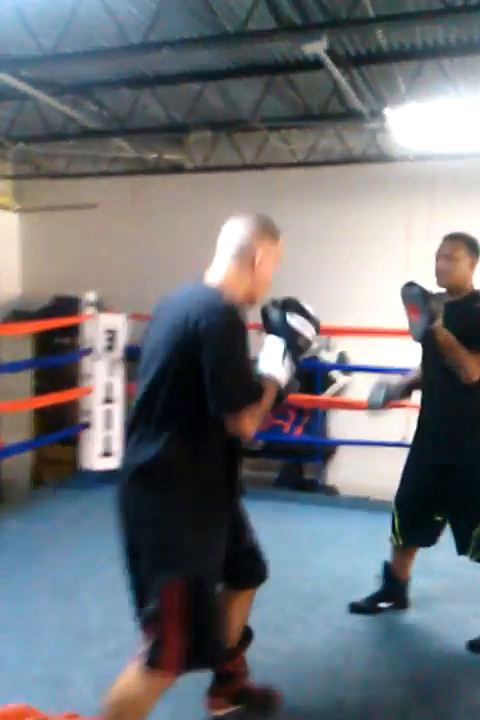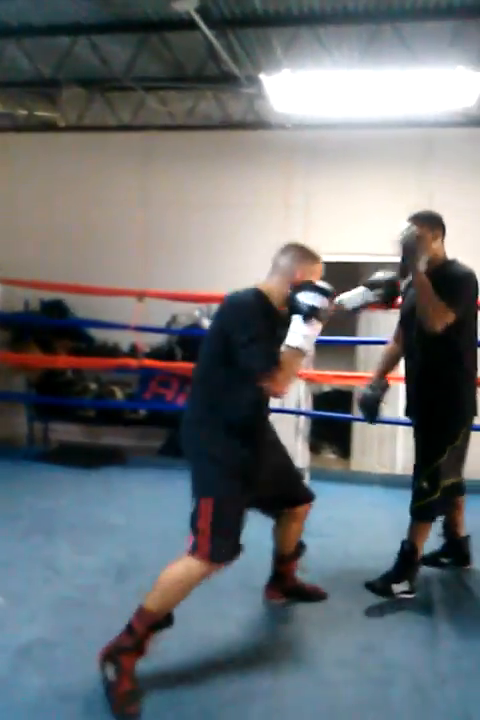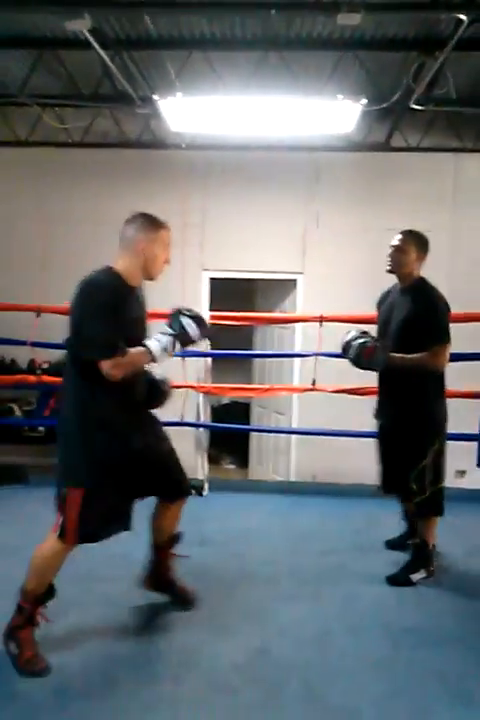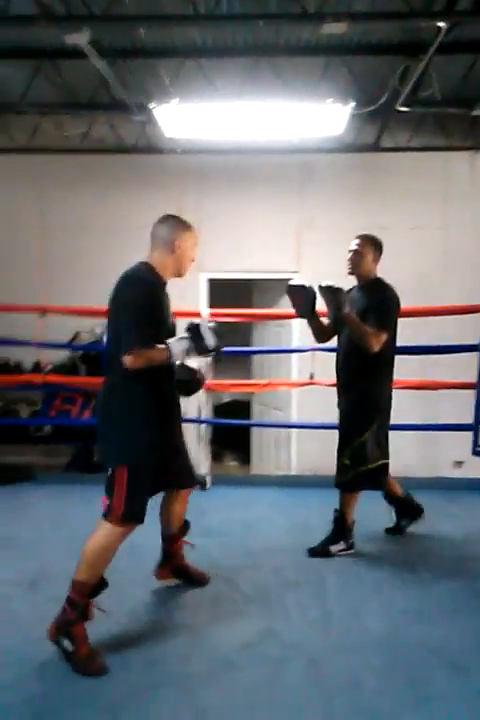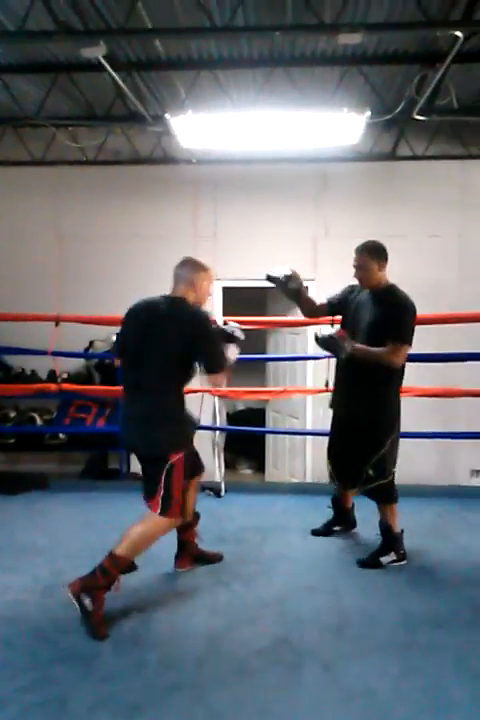
dt=1s
person 1, frame 1
left shoulder: (183, 301)
right shoulder: (218, 316)
right elbow: (244, 420)
left wrist: (262, 367)
right wrist: (277, 360)
left hip: (197, 483)
right hip: (169, 492)
left knee: (243, 572)
right knee: (169, 652)
person 1, frame 2
left shoulder: (269, 309)
right shoulder: (247, 310)
right elbow: (276, 383)
right wrist: (305, 326)
left hip: (252, 434)
right hip: (218, 441)
left knee: (295, 501)
right knee: (209, 555)
left ankle: (282, 581)
right ankle: (120, 653)
person 1, frame 3
left shoulder: (134, 291)
right shoulder: (97, 290)
right elbow: (111, 365)
left wrist: (148, 379)
right wrist: (167, 339)
left hip: (133, 416)
right hip: (93, 424)
left knee: (174, 491)
right knee: (70, 531)
left ankle: (159, 572)
person 1, frame 4
left shoulder: (152, 284)
right shoulder: (138, 284)
right elbow: (131, 356)
left wrist: (181, 351)
right wrist: (184, 346)
left hip: (157, 413)
right hip: (131, 417)
left knee: (179, 483)
right knee: (121, 518)
left ankle: (172, 562)
right ankle: (68, 623)
person 1, frame 5
left shoulder: (141, 309)
right shoulder: (193, 317)
left elbow: (121, 359)
right elbow: (217, 375)
right wrist: (226, 345)
left hip: (144, 414)
right hip: (160, 422)
left knee: (190, 475)
right knee: (167, 513)
left ankle: (188, 549)
right ankle: (93, 585)
person 2, frame 1
right shoulder: (439, 309)
left wrist: (438, 329)
right wrist: (398, 389)
right hip: (433, 437)
right knee: (409, 511)
right ankle: (394, 591)
person 2, frame 2
right shoulder: (415, 285)
left elbow: (435, 322)
right elbow: (401, 338)
left wrist: (418, 271)
right wrist: (378, 380)
right hip: (425, 395)
left knee: (431, 478)
right knee: (445, 473)
left ankle: (406, 570)
person 2, frame 3
left shoulder: (431, 301)
right shoulder: (389, 296)
left elbow: (438, 359)
left wrist: (388, 358)
right wrist: (366, 347)
left hip: (422, 405)
right hip: (392, 402)
left knee: (422, 479)
right knee: (395, 473)
left ankle: (423, 556)
right ankle: (413, 530)
person 2, frame 4
left shoulder: (384, 296)
right shoulder: (349, 295)
left elbow: (373, 343)
right elbow: (324, 336)
left wrist: (344, 312)
right wrist: (309, 312)
left hip: (370, 393)
right hip: (350, 390)
left knee: (353, 459)
right knee: (365, 457)
left ankle: (342, 534)
right ankle: (406, 505)
person 2, frame 5
left shoulder: (400, 305)
right shoulder: (352, 295)
left elbow: (396, 357)
right elbow: (315, 312)
left wrist: (352, 348)
right wrist: (297, 291)
left hip: (378, 403)
right hip: (348, 398)
left knee: (377, 469)
right knee: (342, 458)
left ankle: (394, 545)
right ankle: (344, 516)
